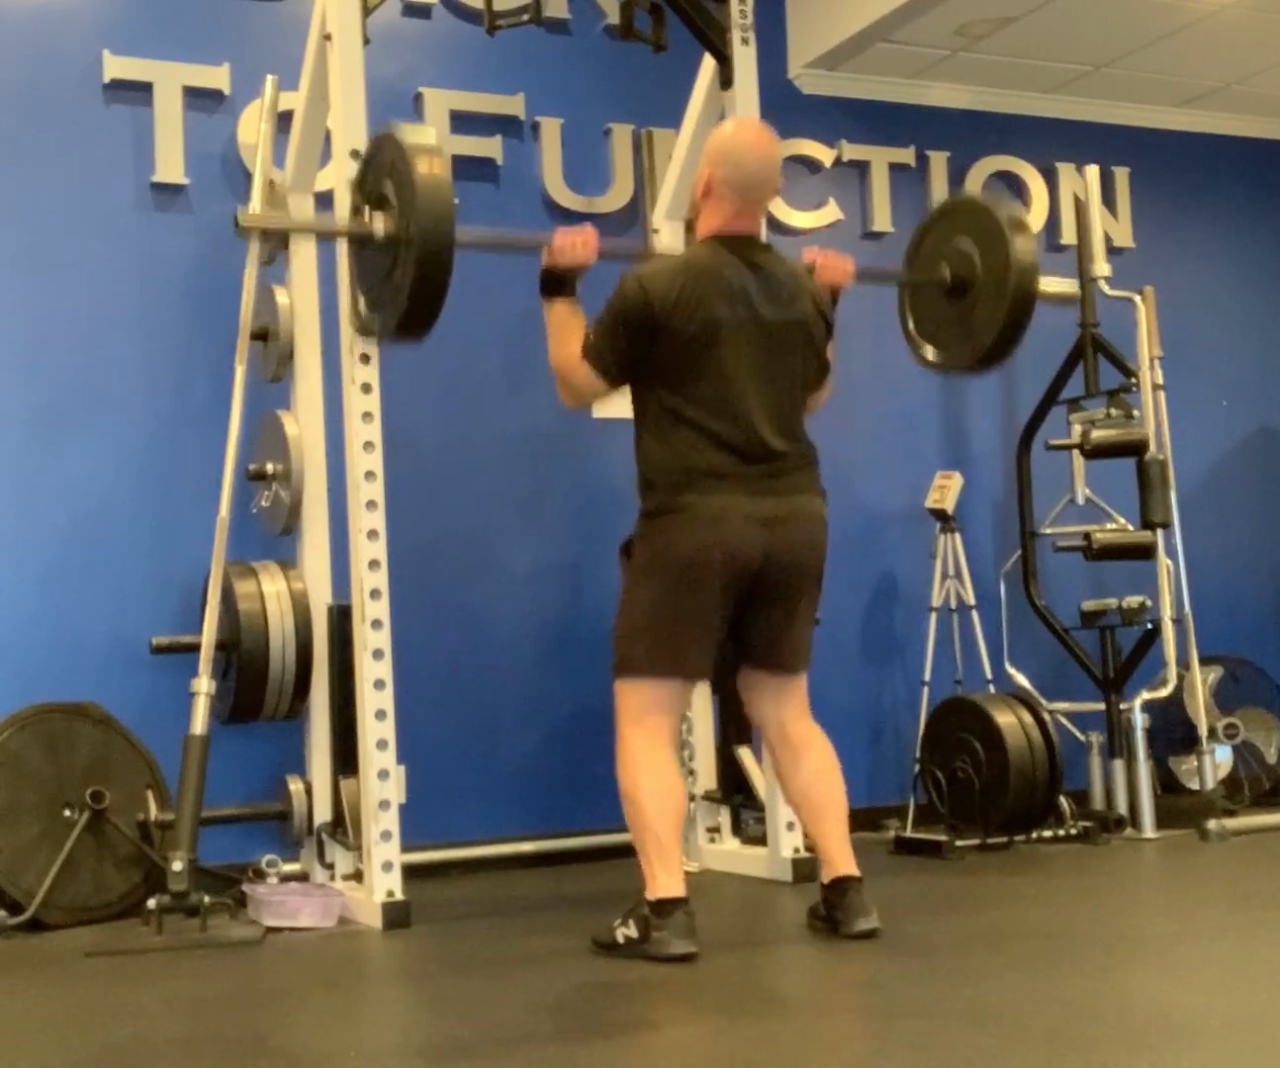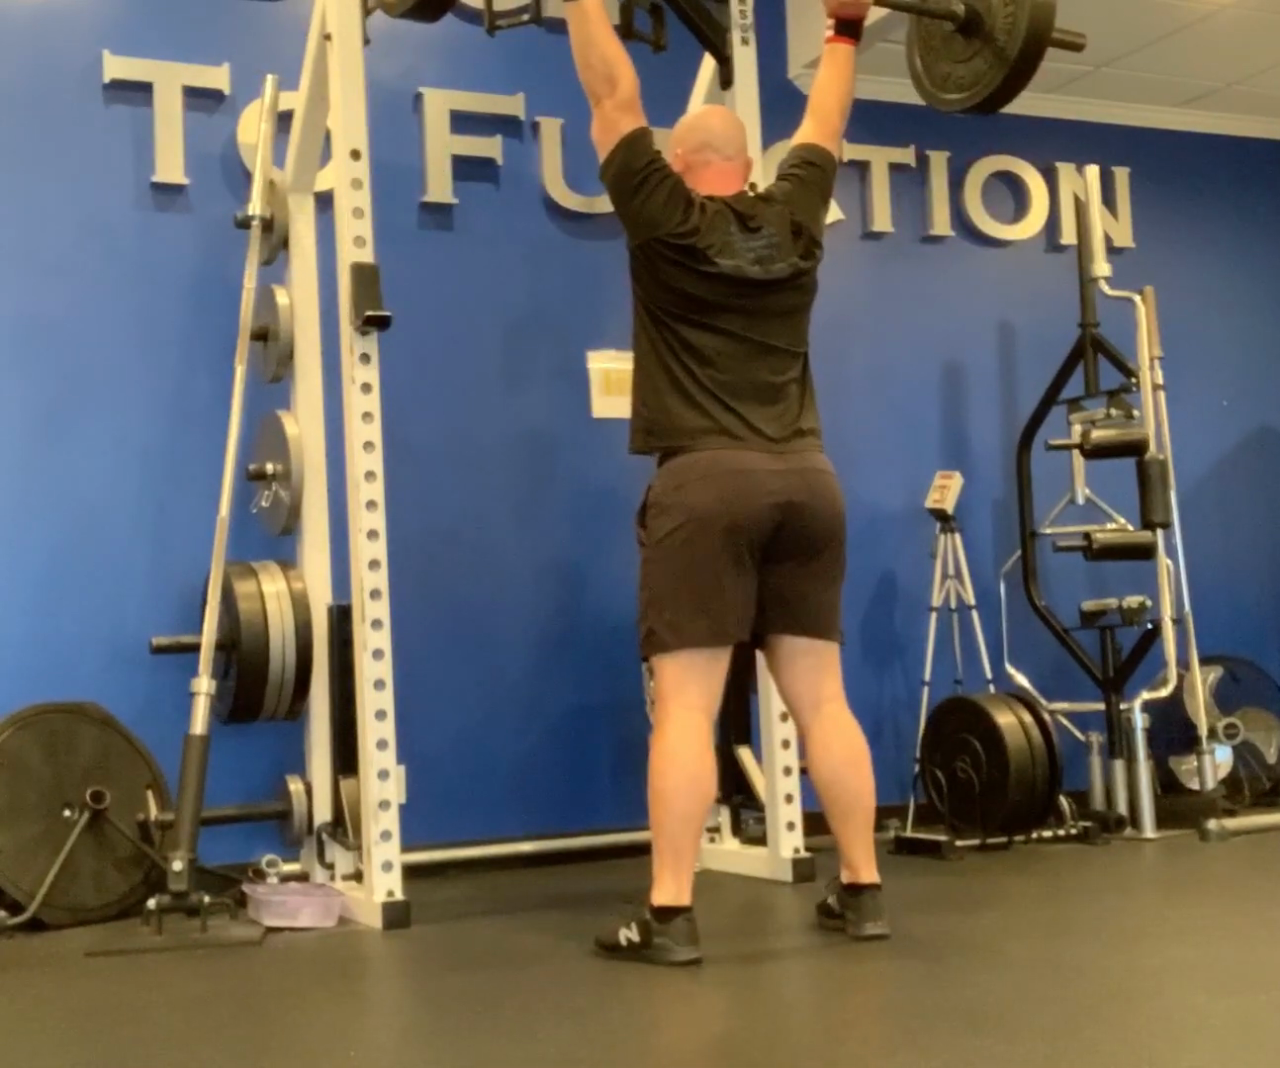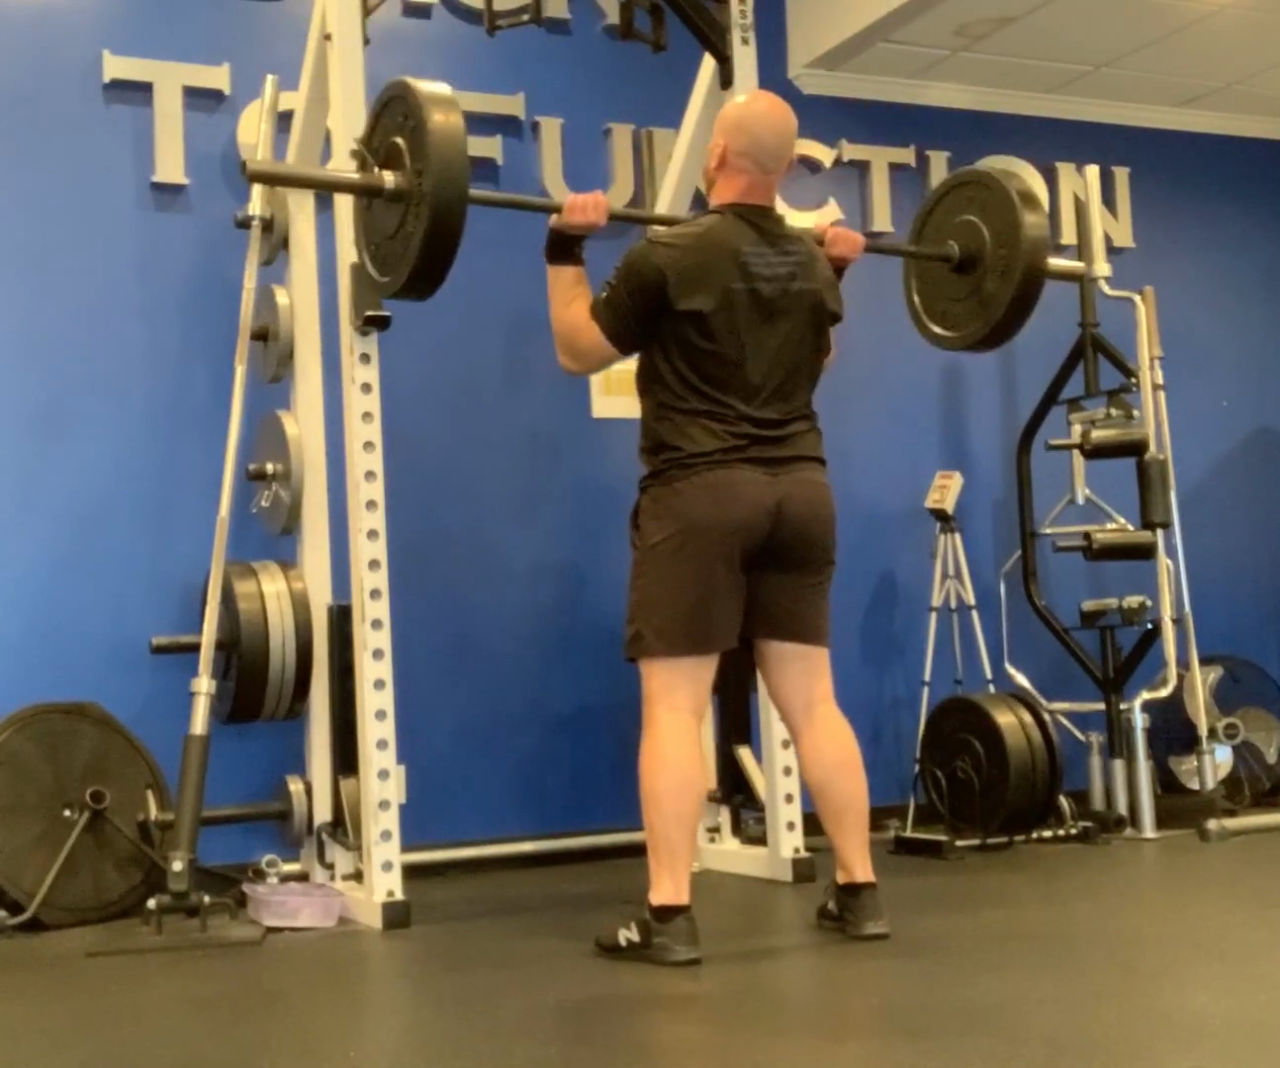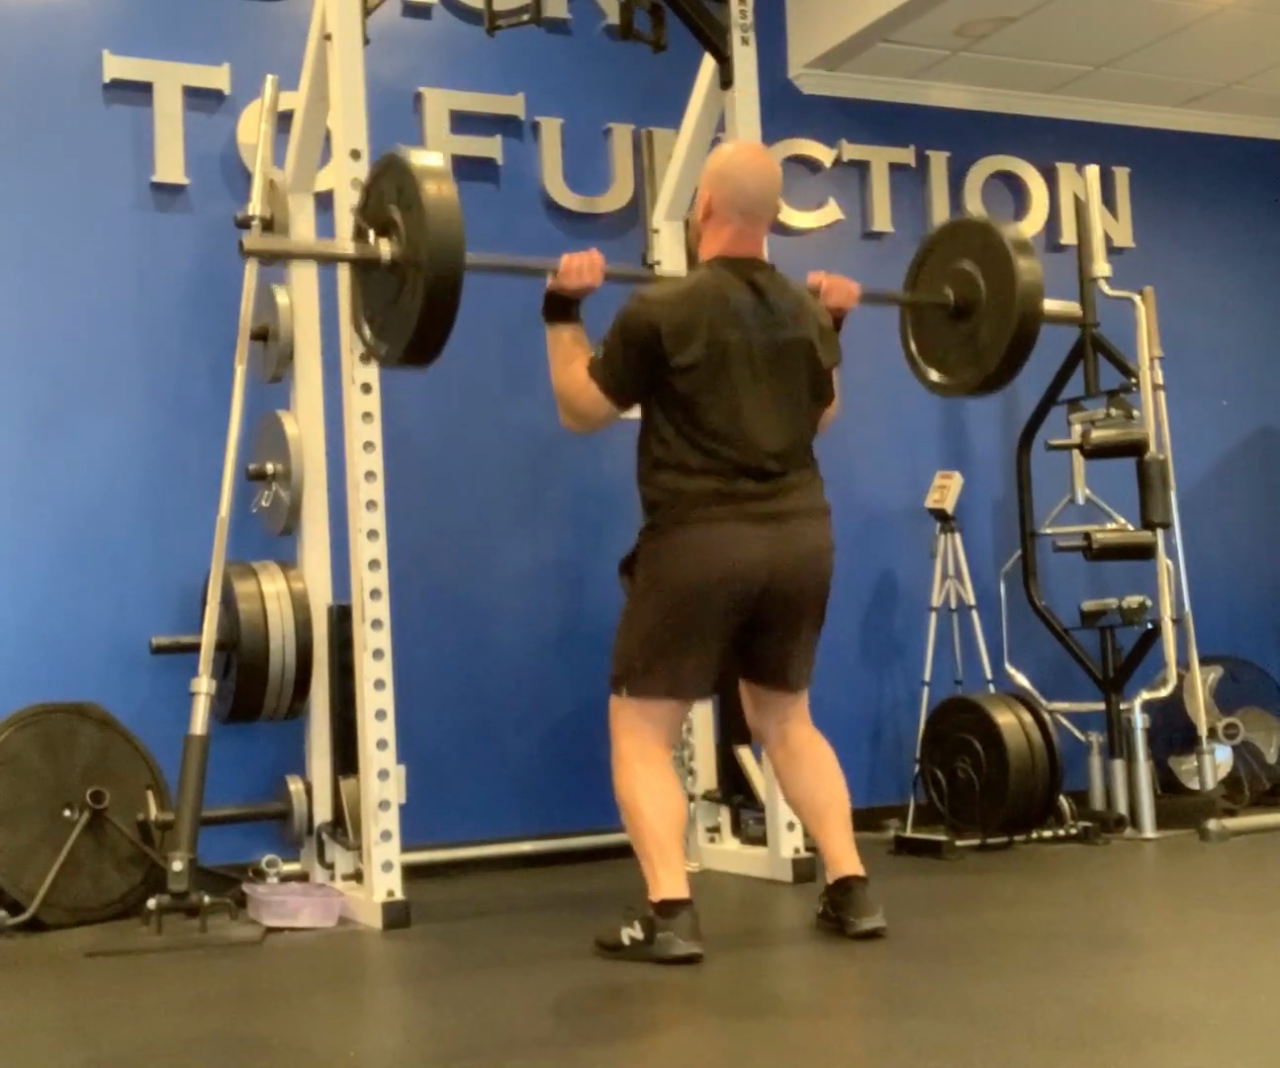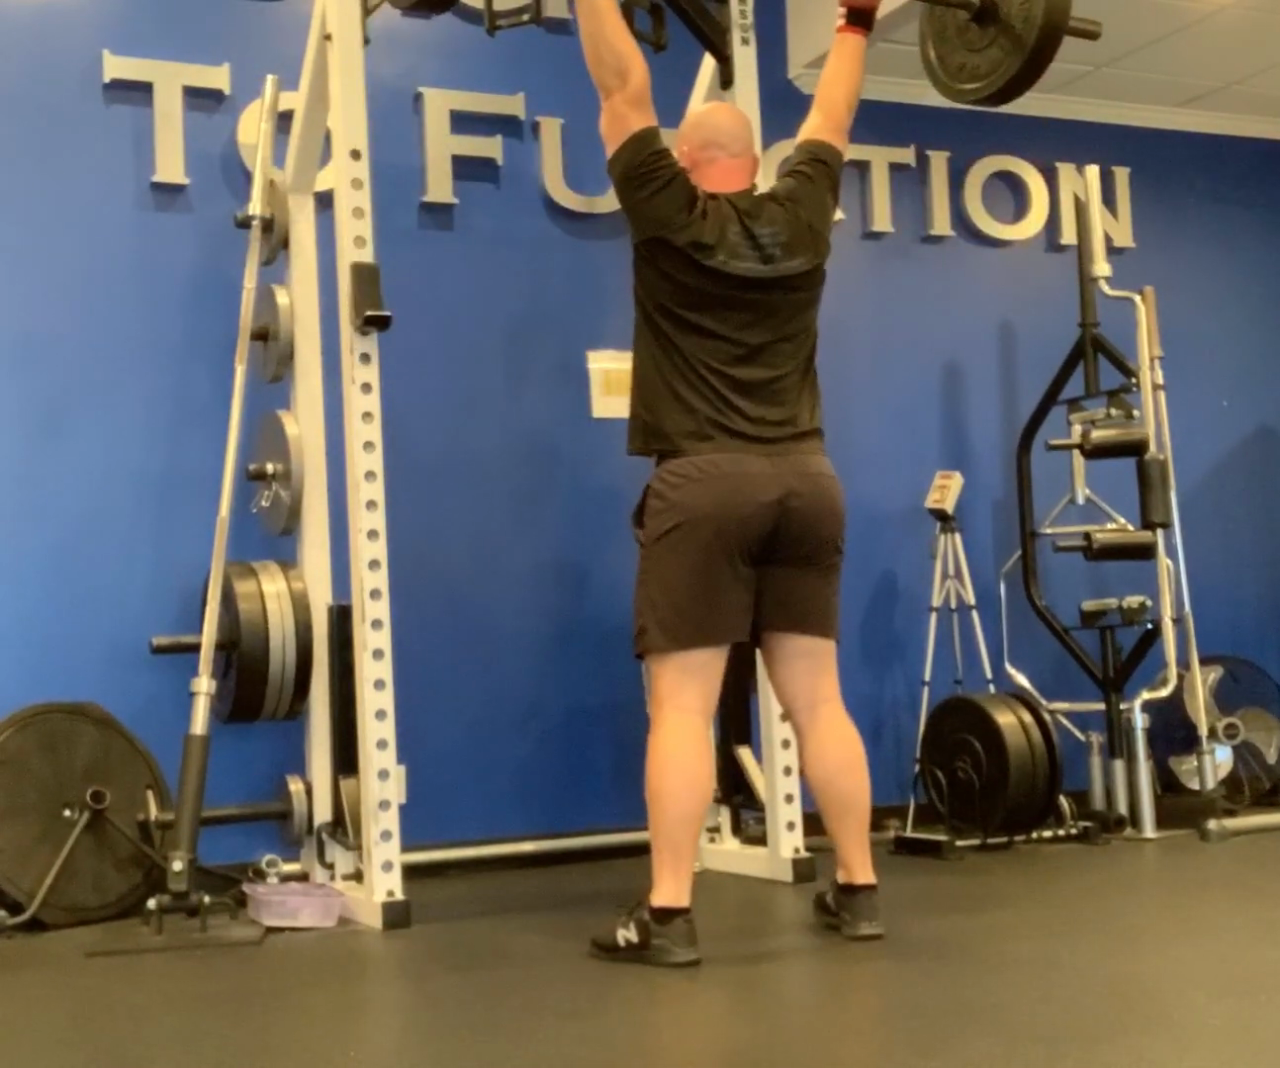
dt=1s
person 1, frame 1
left shoulder: (658, 287)
right shoulder: (802, 291)
left elbow: (577, 384)
left wrist: (560, 287)
left hip: (695, 526)
right hip: (795, 522)
left knee: (646, 724)
right knee: (786, 716)
left ankle: (666, 908)
right ankle: (846, 888)
person 1, frame 2
left shoulder: (665, 219)
right shoulder: (793, 220)
left elbow: (613, 98)
right elbow: (824, 121)
left hip: (707, 484)
right hip: (805, 481)
left knee: (685, 704)
right knee: (820, 699)
left ankle: (669, 915)
right ankle: (862, 890)
person 1, frame 3
left shoulder: (669, 253)
right shoulder: (812, 267)
left elbow: (577, 349)
left wrist: (566, 246)
left hip: (700, 494)
right hip: (801, 489)
left knee: (674, 706)
right knee: (811, 701)
left ankle: (669, 916)
right ankle: (860, 891)
person 1, frame 4
left shoulder: (663, 309)
right shoulder: (806, 313)
left elbow: (581, 410)
left wrist: (563, 309)
left hip: (700, 544)
right hip: (803, 539)
left knee: (640, 736)
right knee: (785, 722)
left ankle: (671, 912)
right ankle: (851, 887)
person 1, frame 5
left shoulder: (670, 214)
right shoulder: (800, 217)
left elbow: (623, 92)
right elbow: (831, 115)
left hip: (705, 484)
right hip: (805, 480)
left knee: (681, 707)
right knee: (816, 700)
left ankle: (668, 915)
right ankle: (858, 888)
